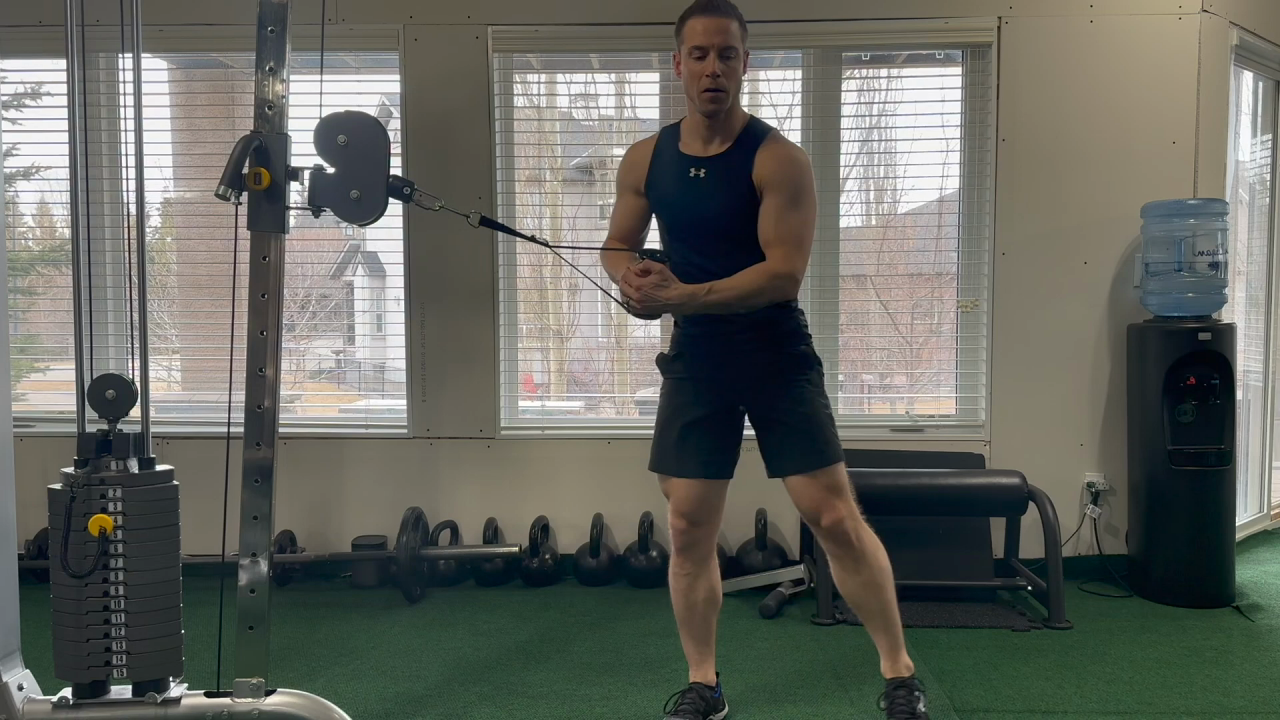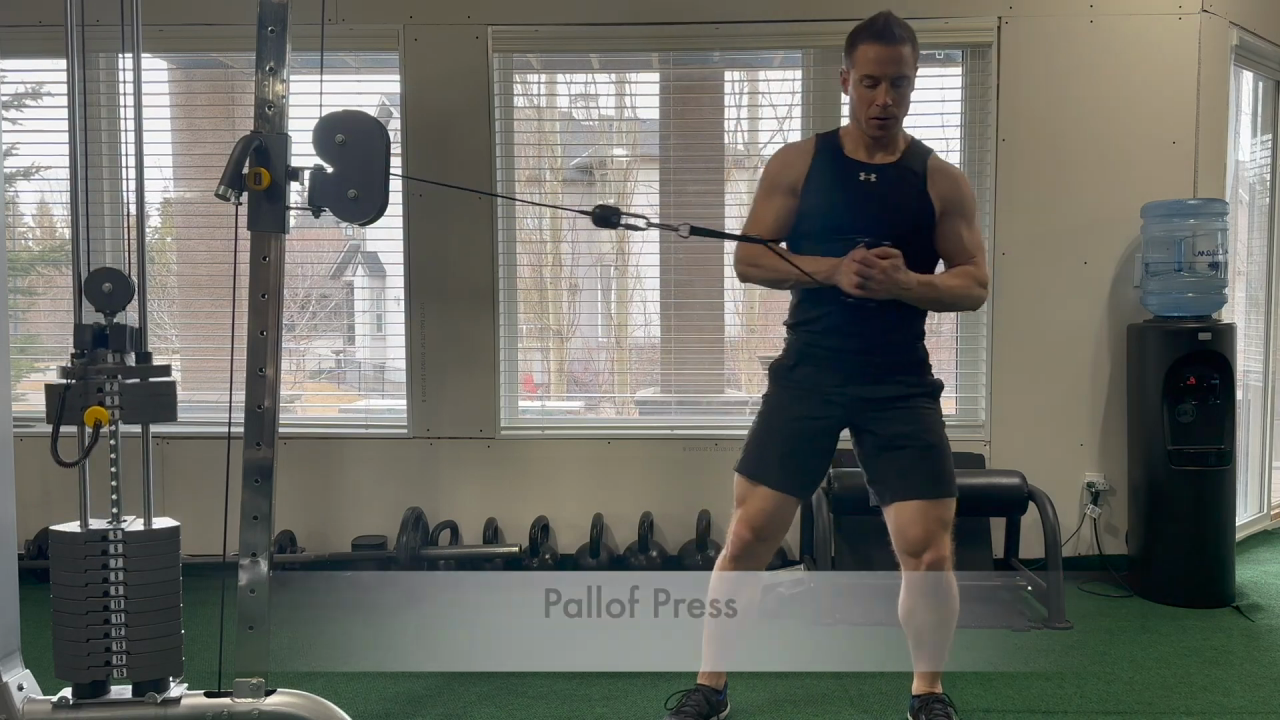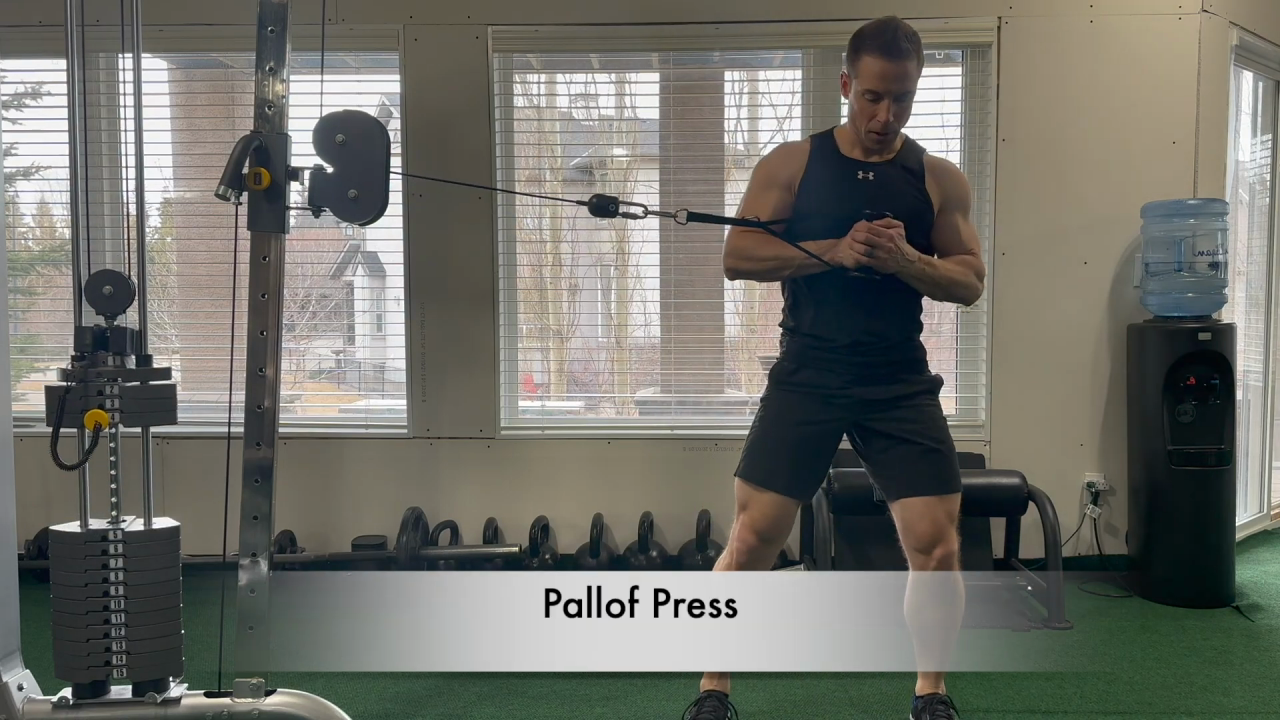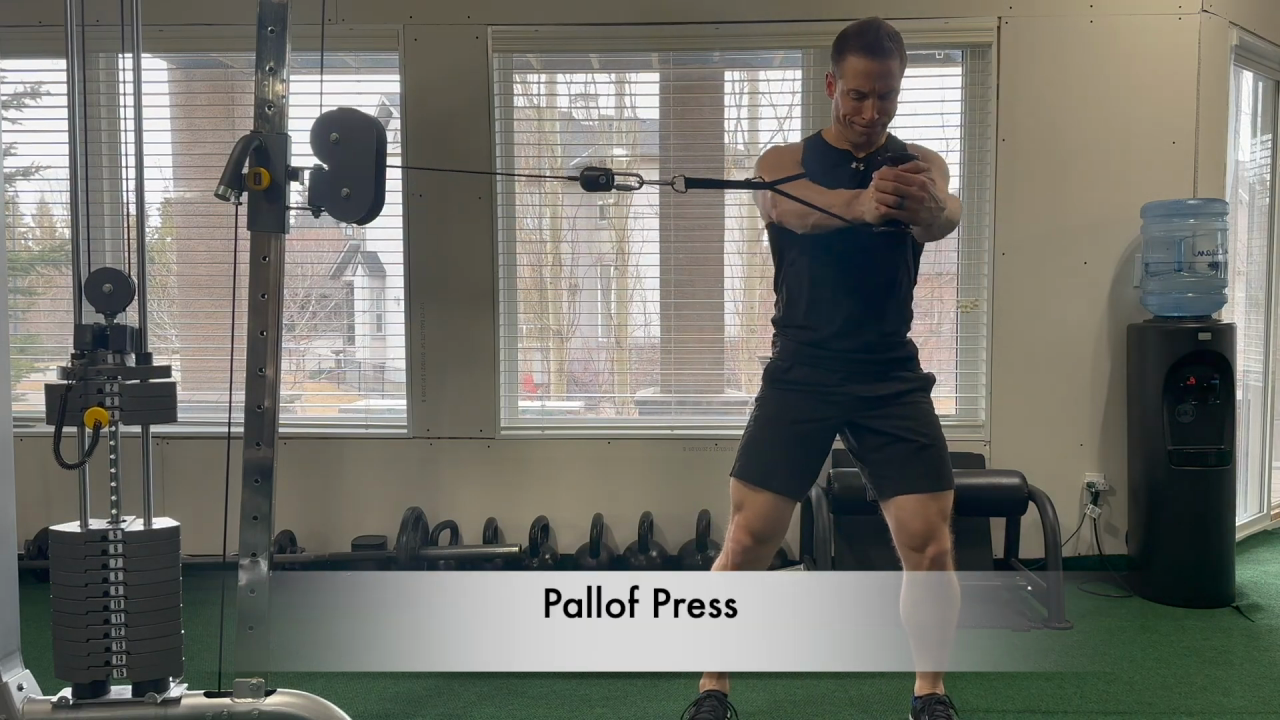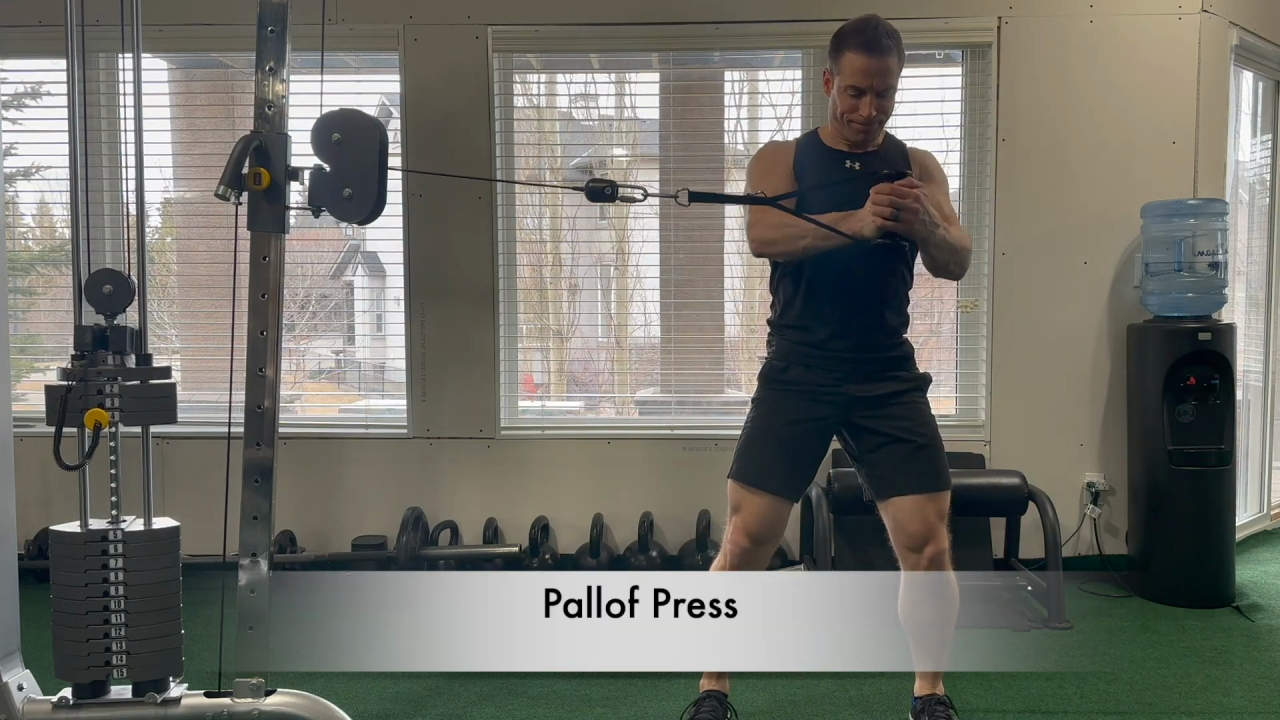
dt=0.7s
person 1, frame 1
left shoulder: (778, 158)
right shoulder: (646, 158)
left elbow: (782, 274)
right elbow: (618, 243)
left wrist: (681, 297)
right wrist: (626, 275)
left hip: (778, 362)
right hip: (694, 365)
left knee: (836, 519)
right knee: (688, 530)
person 1, frame 2
left shoulder: (940, 179)
right shoulder: (797, 162)
left elbow: (974, 284)
right elbow: (748, 257)
left wrist: (905, 281)
right wrist: (834, 272)
left hip: (899, 386)
right hip: (806, 376)
left knee: (930, 555)
right knee: (749, 537)
person 1, frame 3
left shoulder: (939, 179)
right shoulder: (792, 163)
left elbow: (971, 281)
right elbow: (737, 257)
left wrist: (903, 258)
right wrist: (834, 250)
left hip: (900, 384)
right hip: (806, 377)
left knee: (937, 549)
right knee: (750, 542)
person 1, frame 4
left shoulder: (919, 160)
right shoulder: (786, 159)
left elbow: (945, 218)
right elbow: (798, 213)
left wrist: (921, 202)
right wrist: (861, 205)
left hip: (891, 377)
right hip: (802, 373)
left knee: (931, 547)
right knee: (746, 541)
person 1, frame 5
left shoulder: (917, 166)
right shoulder: (782, 159)
left elbow: (957, 261)
right elbow: (765, 237)
left wrist: (920, 221)
right wrist: (855, 223)
left hip: (887, 377)
right hip: (797, 373)
left knee: (928, 547)
right knee: (744, 543)
